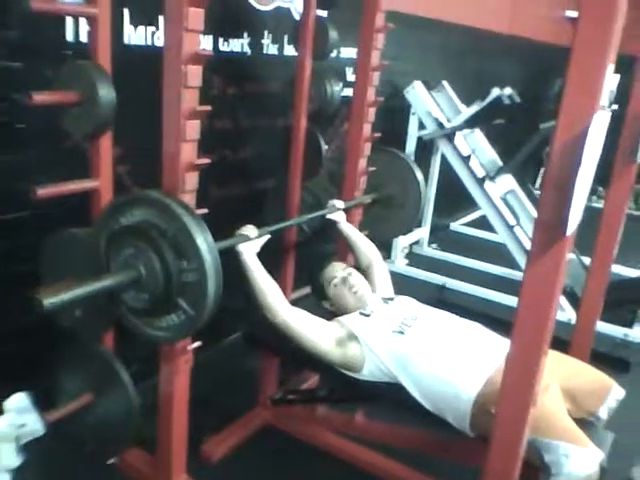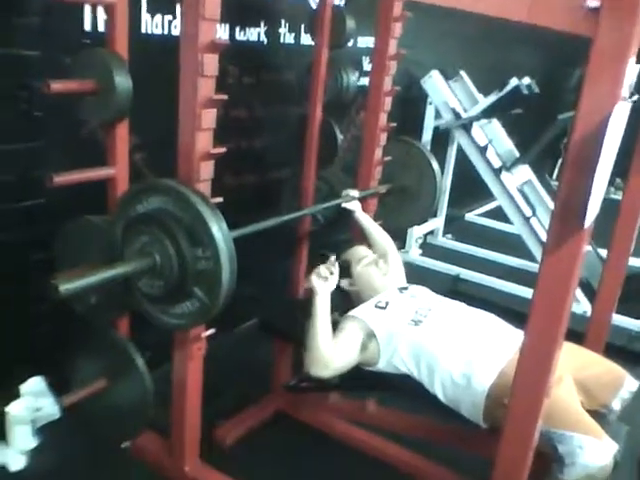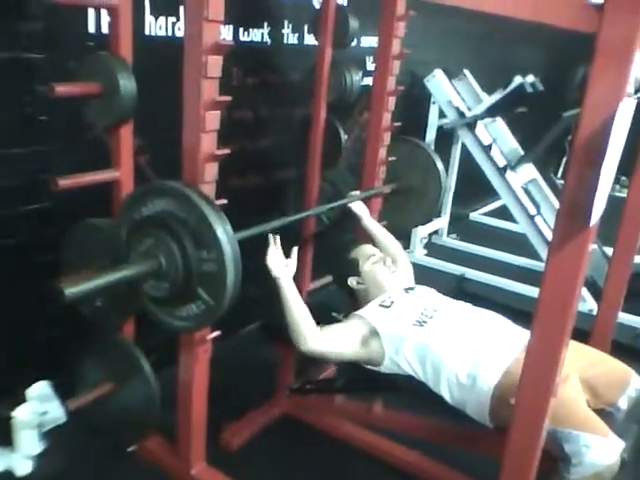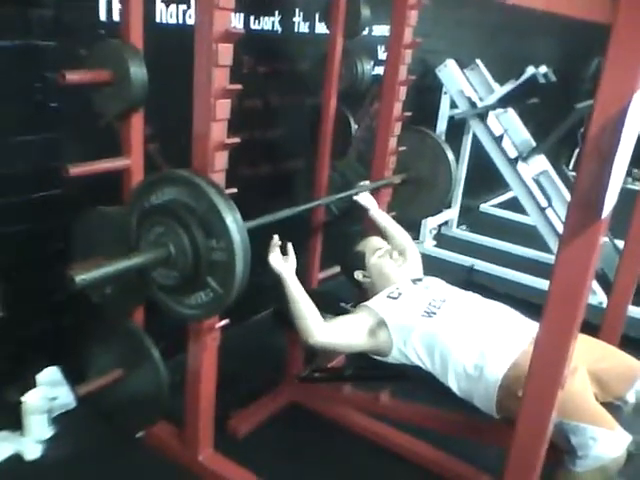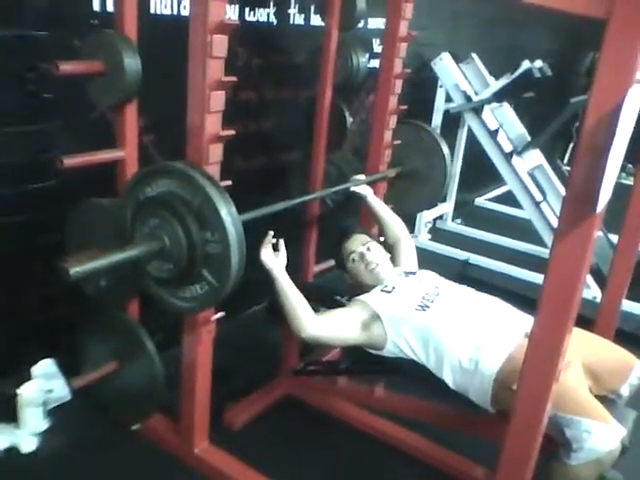
dt=1s
person 1, frame 1
left shoulder: (387, 301)
right shoulder: (344, 336)
left elbow: (373, 260)
right elbow: (282, 314)
left wrist: (344, 225)
right wrist: (248, 256)
left hip: (512, 354)
right hip: (485, 389)
left knee: (616, 402)
person 1, frame 2
left shoulder: (401, 290)
right shoulder: (361, 324)
left elbow: (390, 251)
right elbow: (320, 365)
left wrist: (359, 215)
right wrist: (322, 295)
right hip: (497, 380)
person 1, frame 3
left shoulder: (408, 291)
right shoulder: (367, 328)
left elbow: (399, 254)
right elbow: (310, 341)
left wrist: (365, 218)
right wrist: (284, 280)
left hip: (529, 345)
right hip: (503, 379)
person 1, frame 4
left shoulder: (415, 281)
right shoulder: (374, 318)
left elbow: (408, 246)
right elbow: (317, 334)
left wrist: (374, 210)
right wrist: (288, 276)
left hip: (539, 337)
right hip: (510, 370)
person 1, frame 5
left shoulder: (408, 274)
right shoulder: (367, 313)
left elbow: (402, 237)
right elbow: (309, 328)
left wrist: (370, 198)
right wrist: (277, 271)
left hip: (531, 330)
right hip: (504, 363)
right knee: (599, 444)
